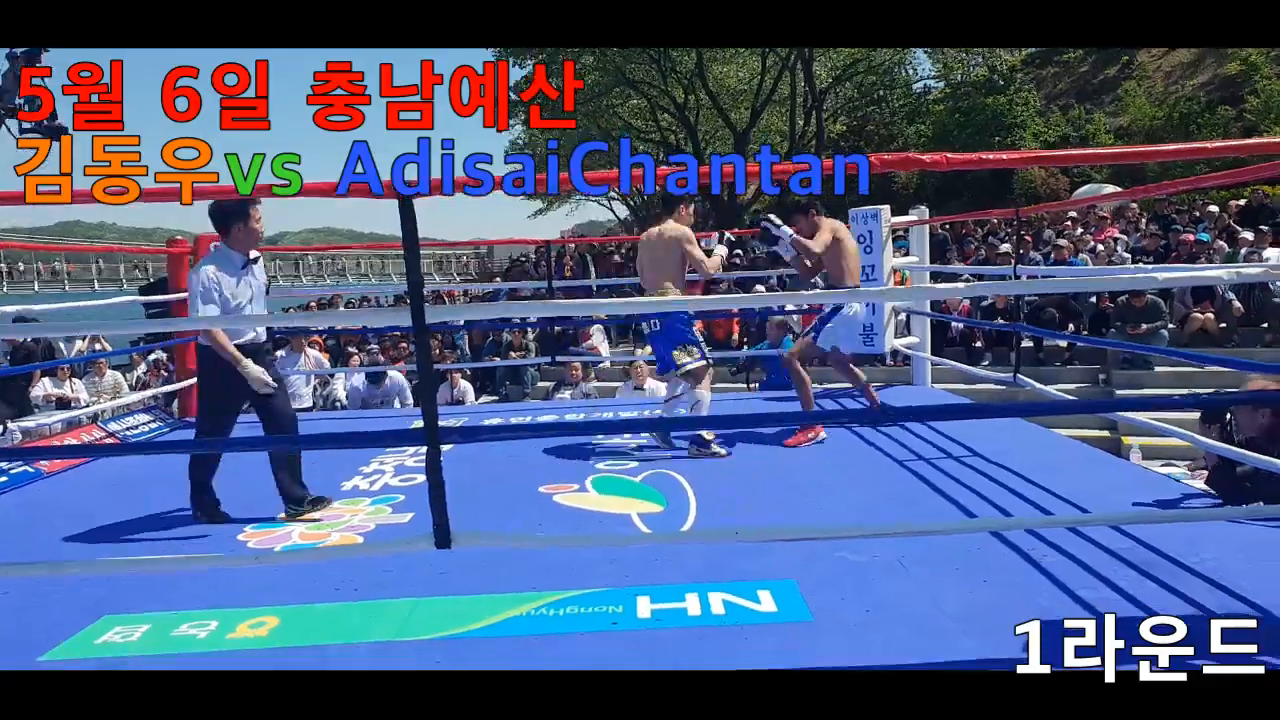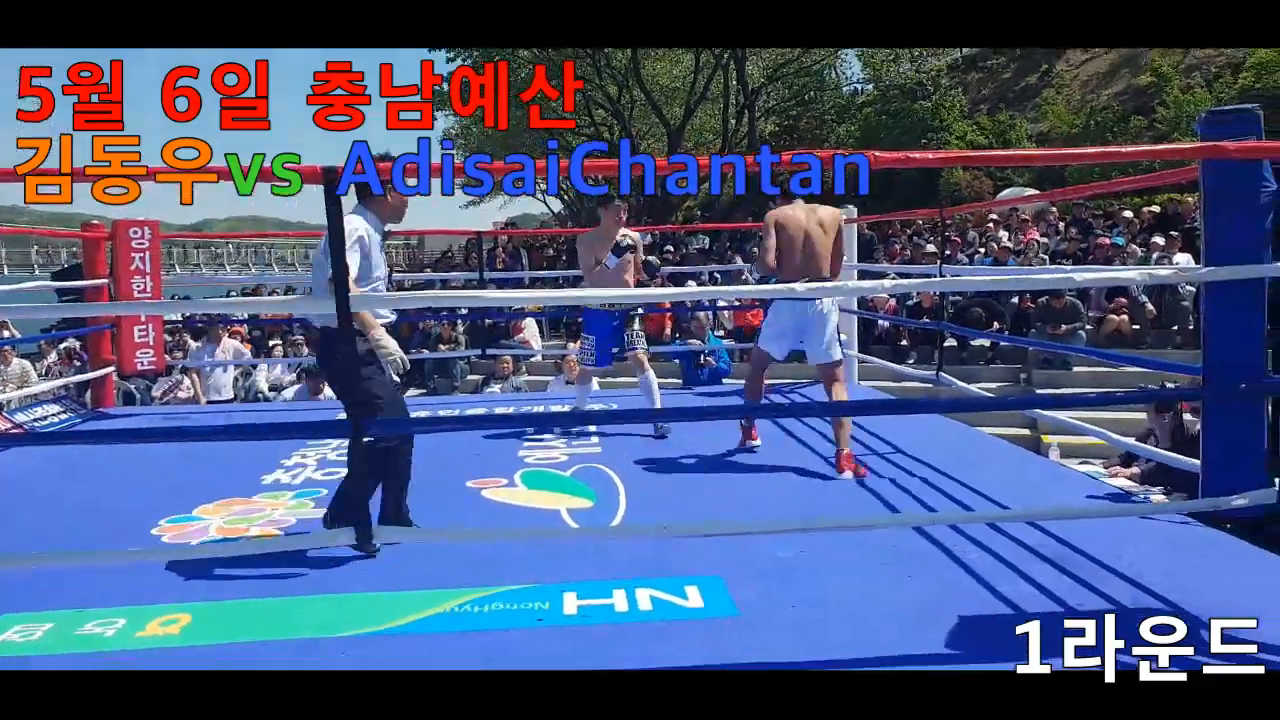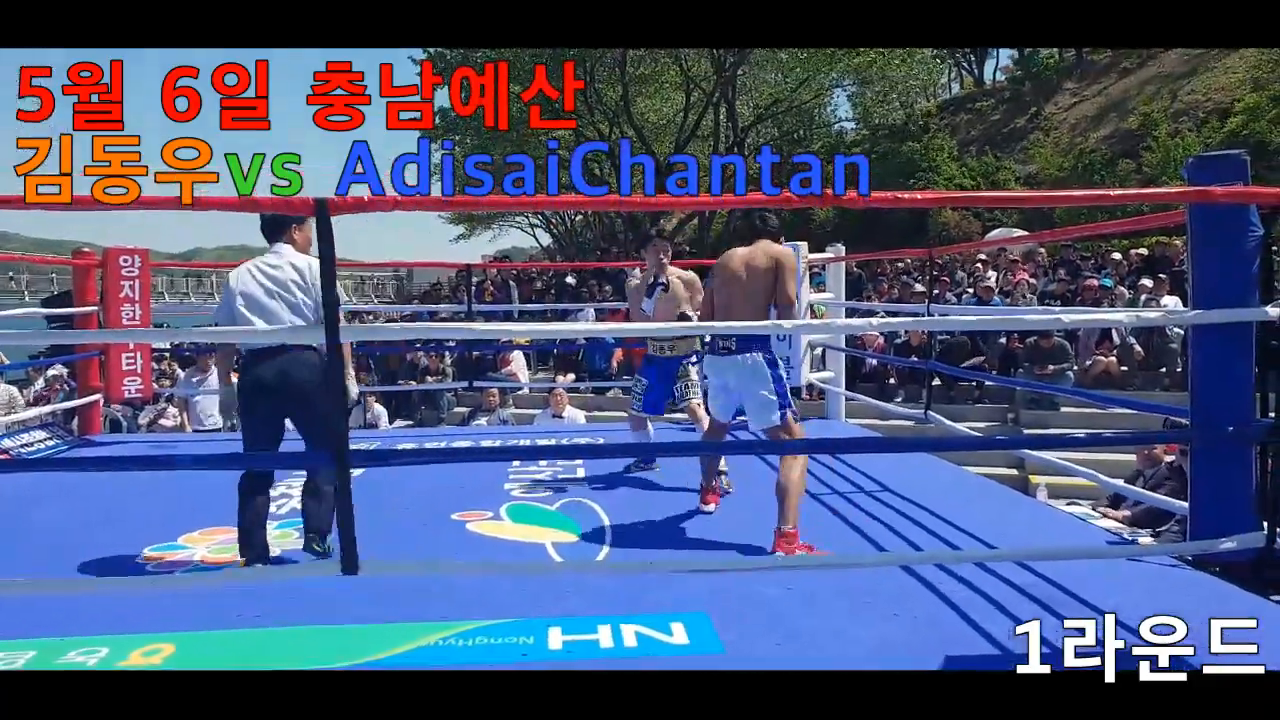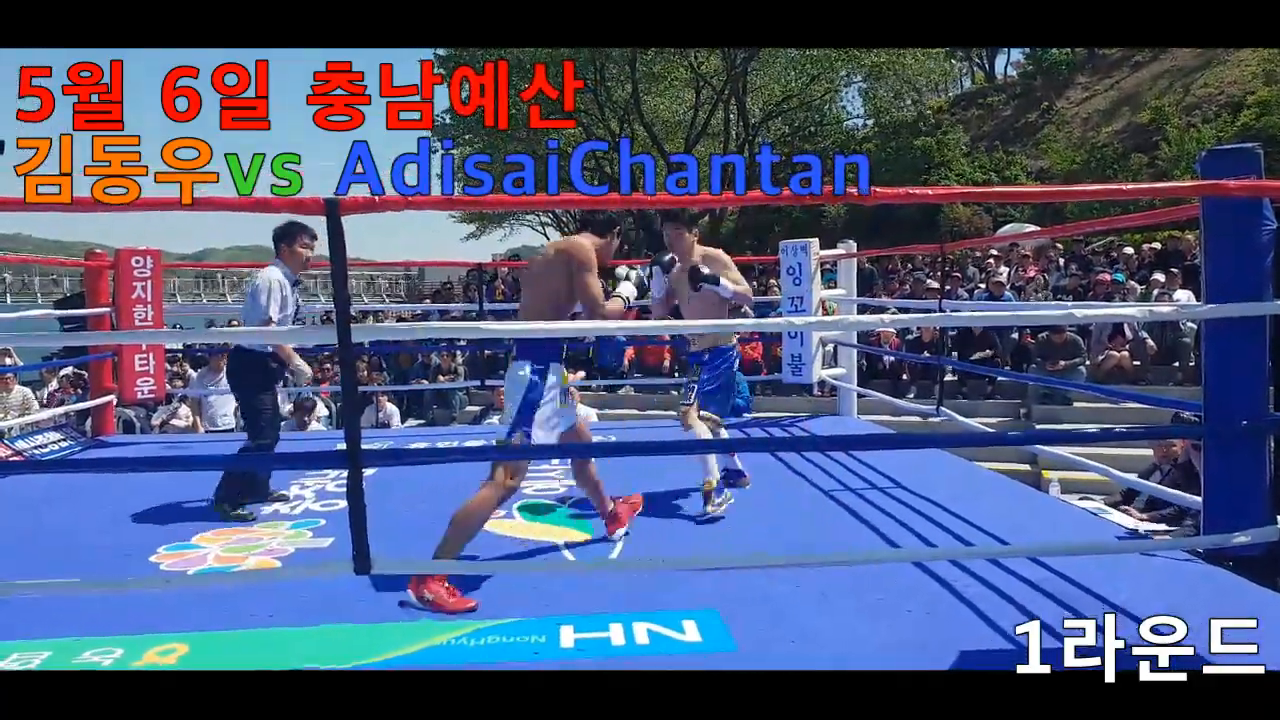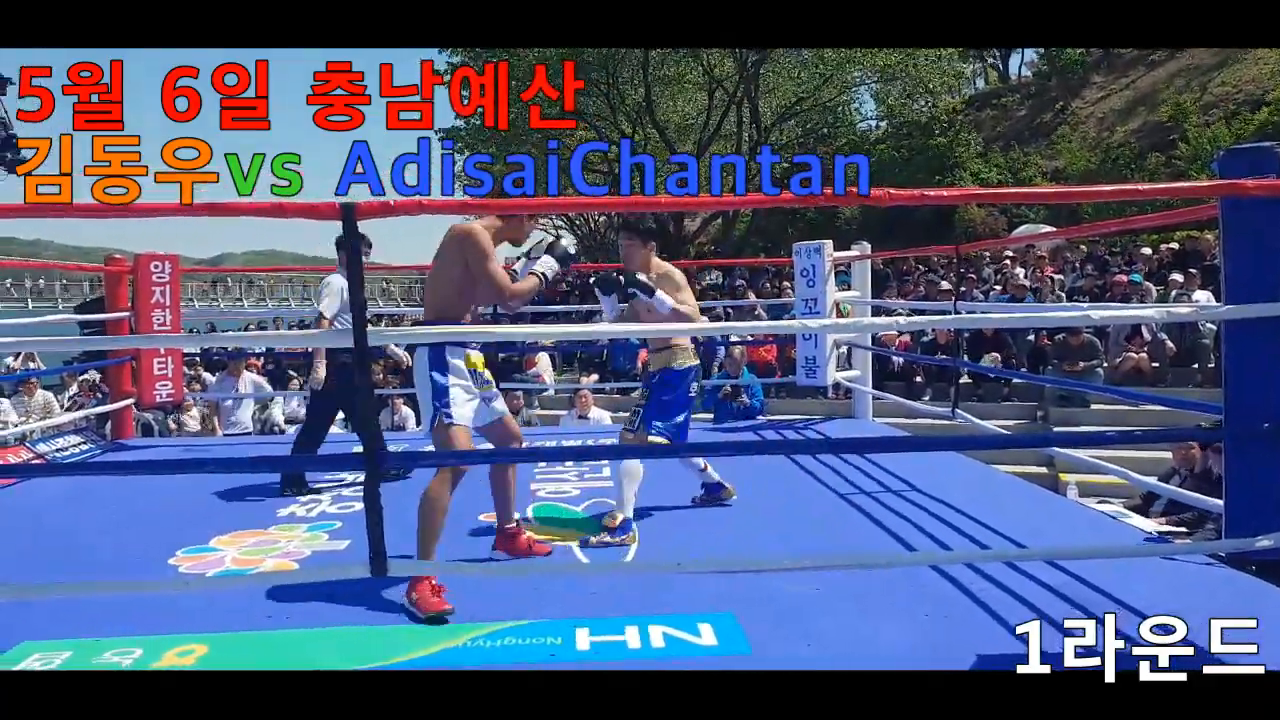
dt=1s
person 1, frame 1
left shoulder: (828, 225)
right shoulder: (834, 234)
left elbow: (815, 251)
right elbow: (808, 273)
left wrist: (785, 231)
right wrist: (786, 248)
left hip: (842, 304)
right hip: (853, 304)
left knee: (793, 359)
right knee: (839, 362)
left ankle: (812, 427)
right ankle: (877, 406)
person 1, frame 2
left shoulder: (775, 216)
right shoulder: (832, 214)
left elbow: (767, 265)
right elbow: (836, 268)
left wrist: (756, 266)
left hip: (787, 302)
right hip: (822, 301)
left knee: (756, 365)
right knee: (835, 381)
left ankle: (749, 432)
right ankle: (845, 457)
person 1, frame 3
left shoulder: (724, 259)
right shoulder: (782, 254)
left elbow: (706, 318)
right elbow: (790, 314)
left hip: (716, 355)
right hip: (752, 355)
left knee: (718, 426)
right knee: (794, 445)
left ankle: (708, 493)
right ankle: (787, 538)
person 1, frame 4
left shoulder: (553, 251)
right shoulder: (581, 250)
right elbow: (600, 314)
left wrist: (585, 295)
right wrist: (628, 291)
left hip: (539, 364)
right hip: (538, 367)
left knee: (580, 442)
right knee: (506, 479)
left ankle: (611, 514)
right ankle: (429, 578)
person 1, frame 5
left shoulder: (478, 237)
right shoulder: (471, 234)
left elbow: (484, 295)
right elbow: (508, 299)
left wrist: (529, 265)
right wrist: (549, 265)
left hip: (463, 352)
right hip: (442, 354)
left knee: (509, 439)
right knee: (455, 462)
left ankle: (508, 536)
right ankle: (421, 581)
person 2, frame 1
left shoulder: (255, 261)
right shoulder: (208, 273)
right elbow: (208, 328)
right wrist: (244, 366)
left hip: (258, 354)
right hip: (223, 362)
left knee: (284, 422)
right knee: (213, 435)
left ankle: (296, 498)
right ankle: (203, 502)
person 2, frame 2
left shoulder: (367, 231)
right shoulder: (355, 229)
right elbow: (340, 287)
right wrist: (379, 336)
left hip: (358, 347)
right hip: (350, 347)
left knee: (394, 430)
right knee: (387, 432)
left ankle: (394, 521)
right ankle: (344, 519)
person 2, frame 3
left shoulder: (239, 275)
right shoulder: (312, 267)
left elbow: (224, 338)
left wrist: (226, 388)
right wrist: (348, 372)
left hip: (256, 371)
right hip: (304, 366)
left knee: (257, 467)
right knee: (326, 454)
left ankle: (254, 555)
right ankle: (317, 536)
person 2, frame 4
left shoulder: (286, 281)
right shoulder: (272, 279)
right elbow: (266, 328)
left wrist: (290, 362)
right wrist: (295, 361)
left hip: (261, 364)
right hip: (252, 365)
left knee: (267, 429)
right knee: (263, 434)
left ankle: (257, 489)
right ankle: (227, 498)
person 2, frame 5
left shoulder: (350, 285)
right shoulder: (336, 283)
right elbow: (322, 323)
left wrist: (391, 348)
right wrist: (319, 362)
left hip: (346, 361)
right hip: (338, 361)
left knee: (317, 422)
right knee: (364, 417)
left ankle: (293, 479)
person 3, frame 1
left shoulder: (647, 238)
right shoulder: (681, 232)
right elbow: (707, 271)
right wrist: (720, 250)
left hip: (654, 312)
right hip: (673, 310)
left knee: (682, 373)
right knee: (701, 372)
left ankle: (665, 428)
right ankle: (700, 439)
person 3, frame 2
left shoulder: (633, 238)
right shoulder: (587, 240)
right elbow: (590, 279)
left wrist: (649, 272)
right wrist: (613, 257)
left hip: (628, 309)
right hip: (598, 312)
left knee: (639, 359)
right knee: (587, 368)
right ankle: (578, 412)
person 3, frame 3
left shoulder: (688, 279)
right shoulder: (635, 286)
left wrist: (693, 320)
right wrist: (650, 296)
left hip: (685, 355)
right hip: (654, 357)
left knee: (694, 409)
right knee: (636, 414)
left ankle: (719, 469)
right ankle: (647, 457)
person 3, frame 4
left shoulder: (714, 259)
right shoulder: (673, 270)
left elbow: (747, 296)
right elbow: (659, 314)
left wrist: (714, 282)
right wrist: (658, 276)
left hip: (719, 348)
right hip: (697, 348)
left knee: (689, 414)
right knee: (706, 416)
left ankle: (716, 488)
right ankle: (734, 472)
person 3, frame 5
left shoulder: (668, 276)
right shoulder: (638, 280)
left elbow: (693, 317)
left wrist: (652, 295)
right wrist: (608, 297)
left hip: (676, 367)
right hip: (663, 368)
left knee: (632, 439)
right knee: (666, 438)
left ankle: (622, 525)
right ankle: (716, 486)
